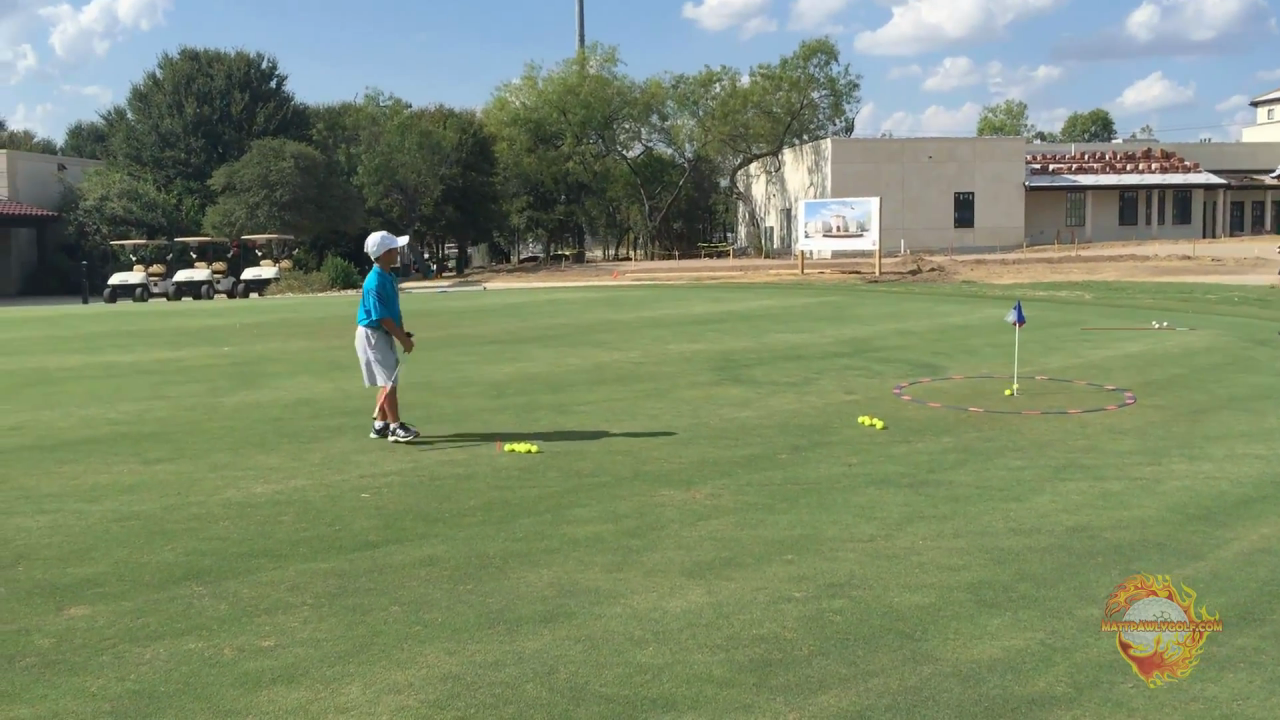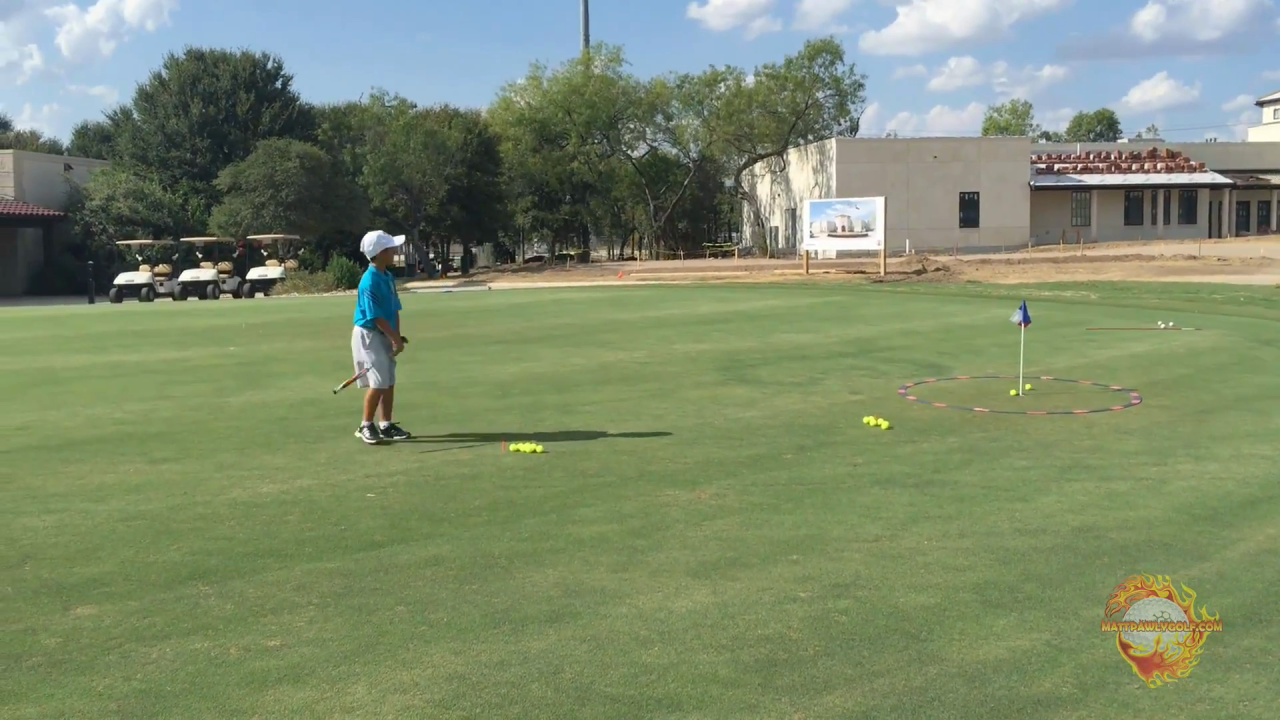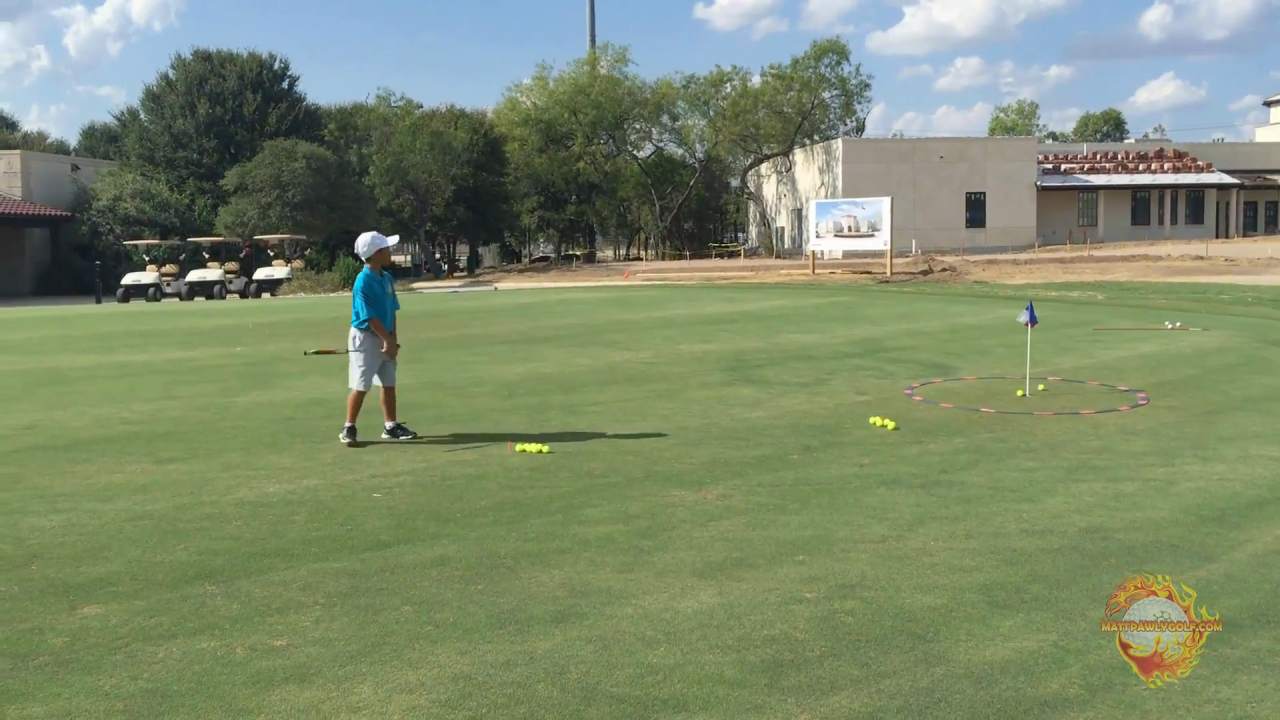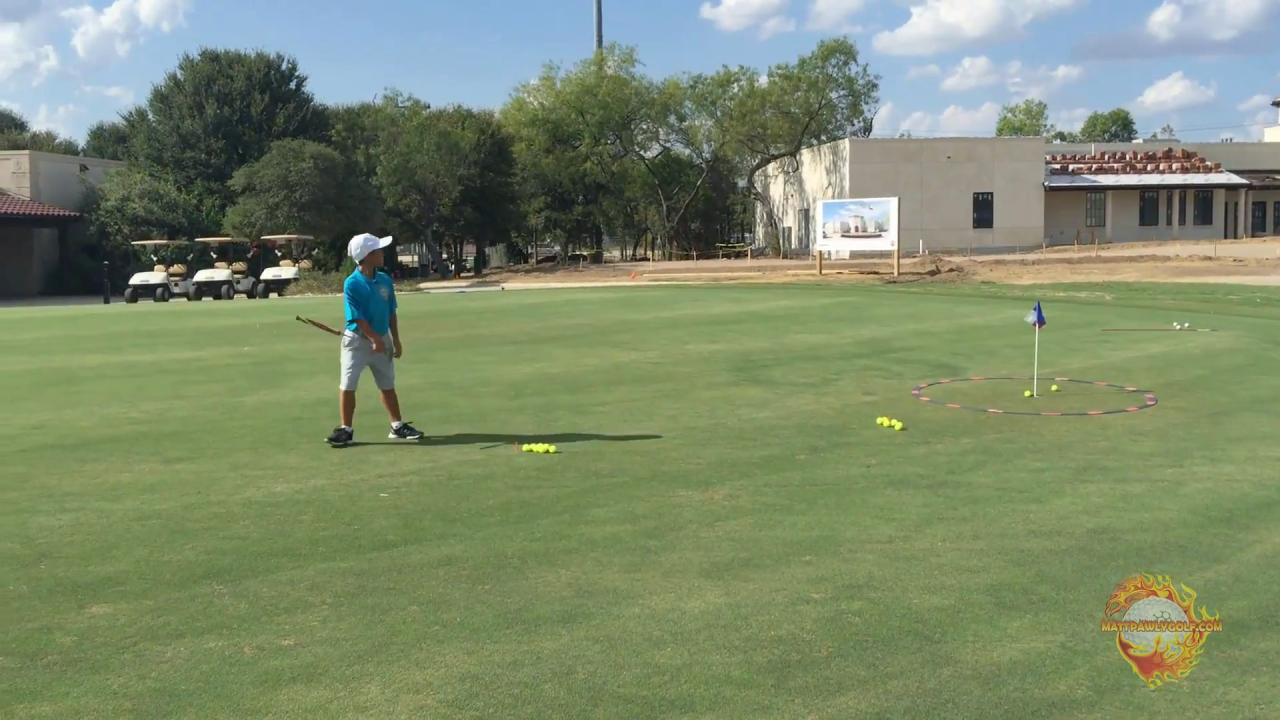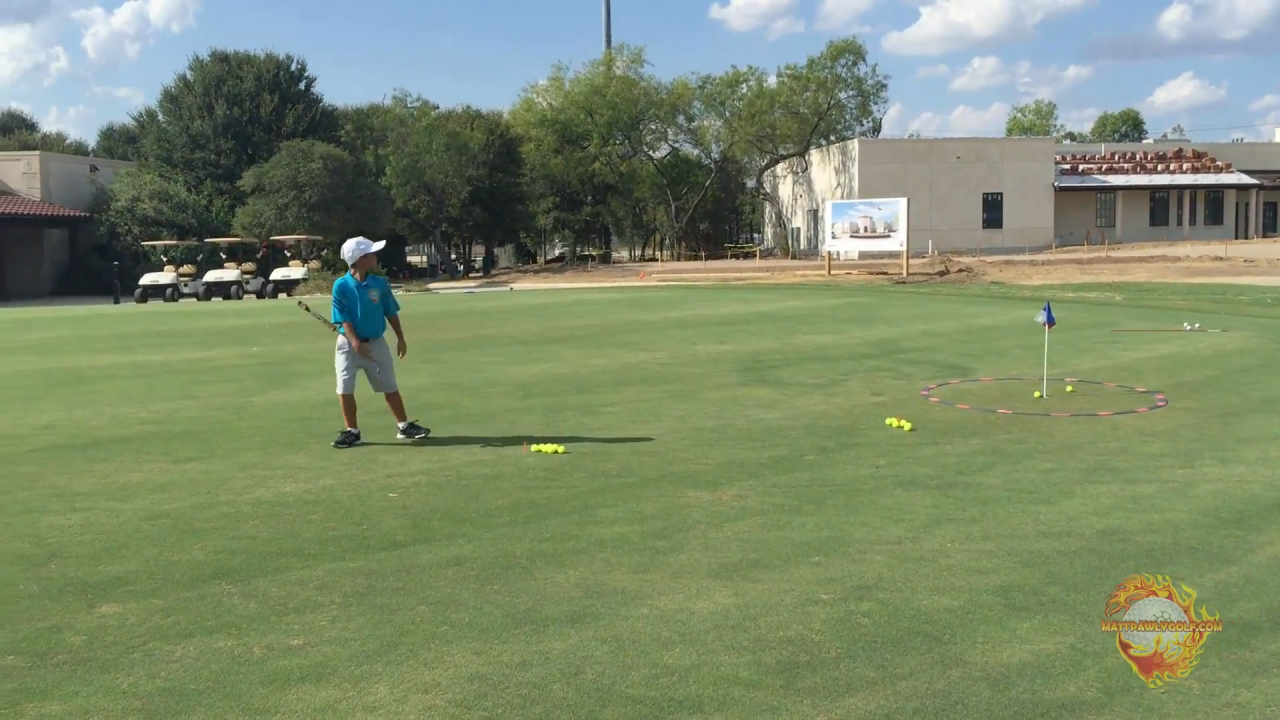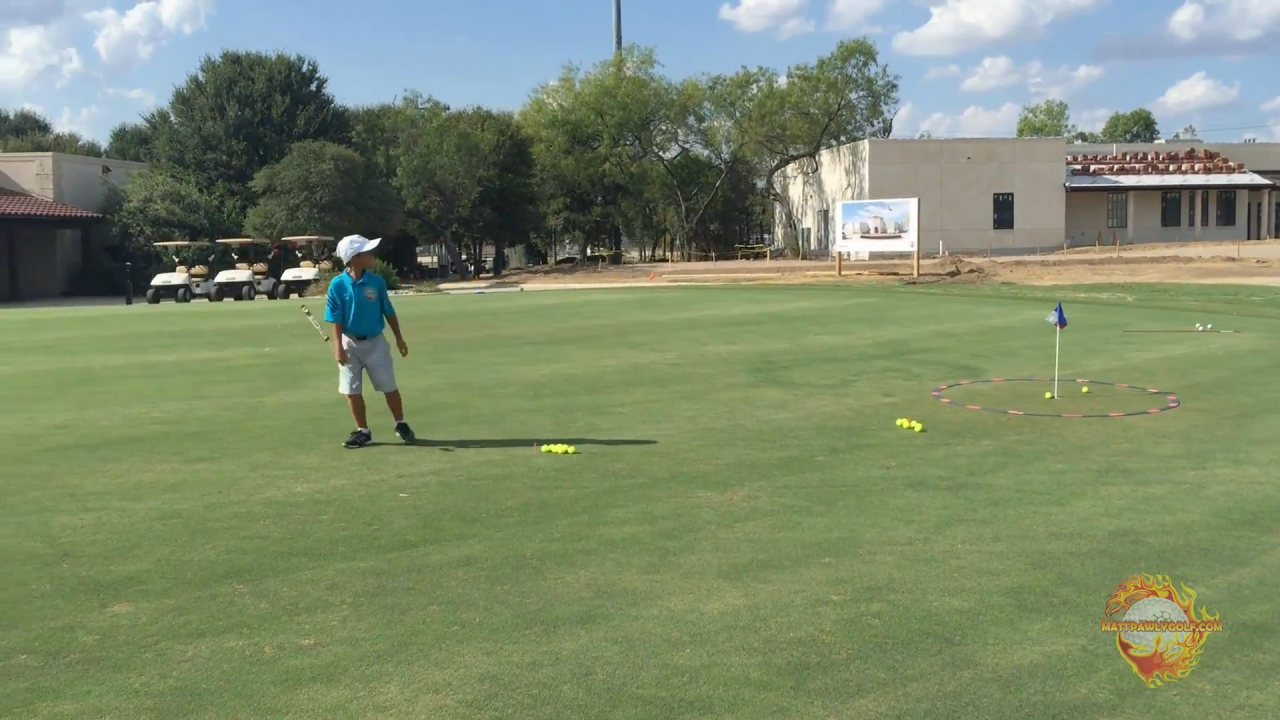
dt=0.1s
person 1, frame 1
left shoulder: (390, 277)
right shoulder: (376, 281)
right elbow: (382, 317)
left wrist: (402, 334)
right wrist: (402, 339)
left hip: (384, 336)
right hip: (372, 336)
left knee: (389, 382)
right knee: (387, 382)
left ankle: (381, 425)
right ankle: (395, 426)
person 1, frame 2
left shoulder: (388, 277)
right shoulder: (370, 280)
right elbow: (376, 316)
left wrist: (397, 336)
right wrist: (394, 339)
left hip: (386, 336)
right hip: (368, 335)
left knee: (388, 383)
right knee: (377, 383)
left ankle: (386, 425)
right ankle: (367, 425)
person 1, frame 3
left shoulder: (387, 277)
right shoulder: (363, 282)
right elbow: (369, 317)
left wrist: (392, 339)
right wrist: (387, 340)
left hip: (382, 338)
right hip: (364, 337)
left knee: (389, 384)
right knee: (361, 385)
left ankle: (391, 426)
right ankle: (349, 427)
person 1, frame 4
left shoulder: (384, 280)
right shoulder: (353, 283)
left elbow: (391, 312)
right elbow: (357, 318)
left wrist: (395, 340)
right wrist: (375, 339)
left hip: (382, 339)
right hip: (355, 339)
left knee: (388, 385)
right knee: (348, 386)
left ankle: (398, 426)
right ankle: (345, 429)
person 1, frame 5
left shoulder: (379, 283)
right shoulder: (341, 286)
left elbow: (391, 313)
right elbow: (343, 320)
left wrist: (400, 339)
right wrist: (355, 343)
left hip: (375, 342)
right hip: (350, 344)
left knee: (389, 388)
right knee: (345, 390)
left ankle: (404, 426)
right ankle: (351, 431)
person 1, frame 6
left shoulder: (377, 281)
right shoulder: (338, 285)
left elbow: (388, 311)
right elbow: (335, 318)
left wrist: (399, 338)
right wrist: (338, 346)
left hip: (376, 341)
right hip: (350, 342)
left knee: (388, 387)
right knee: (351, 390)
left ankle: (400, 423)
right ankle: (362, 431)
